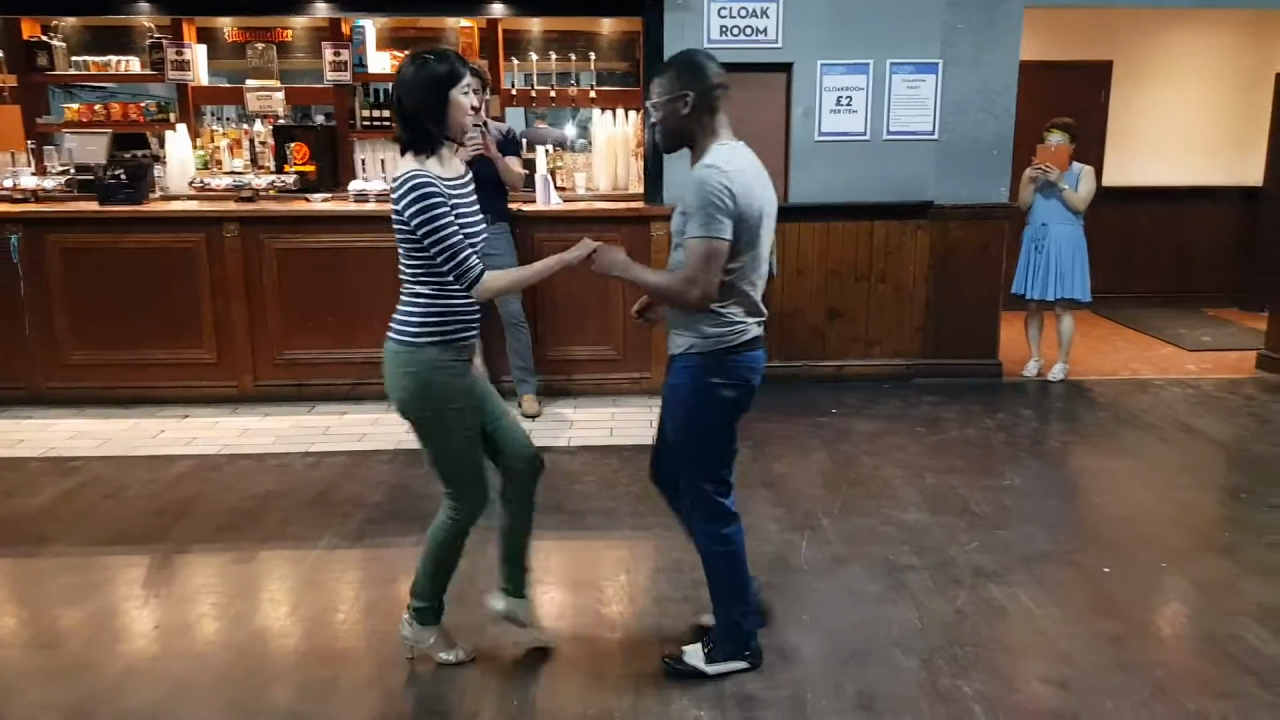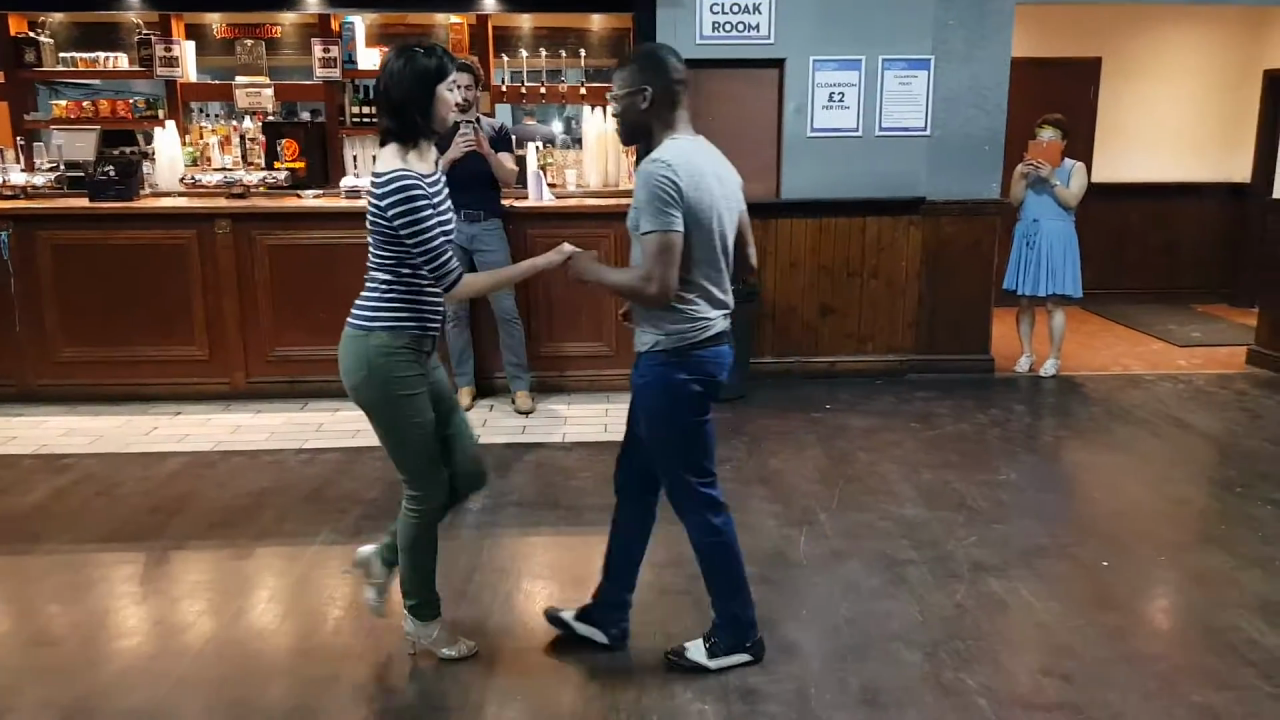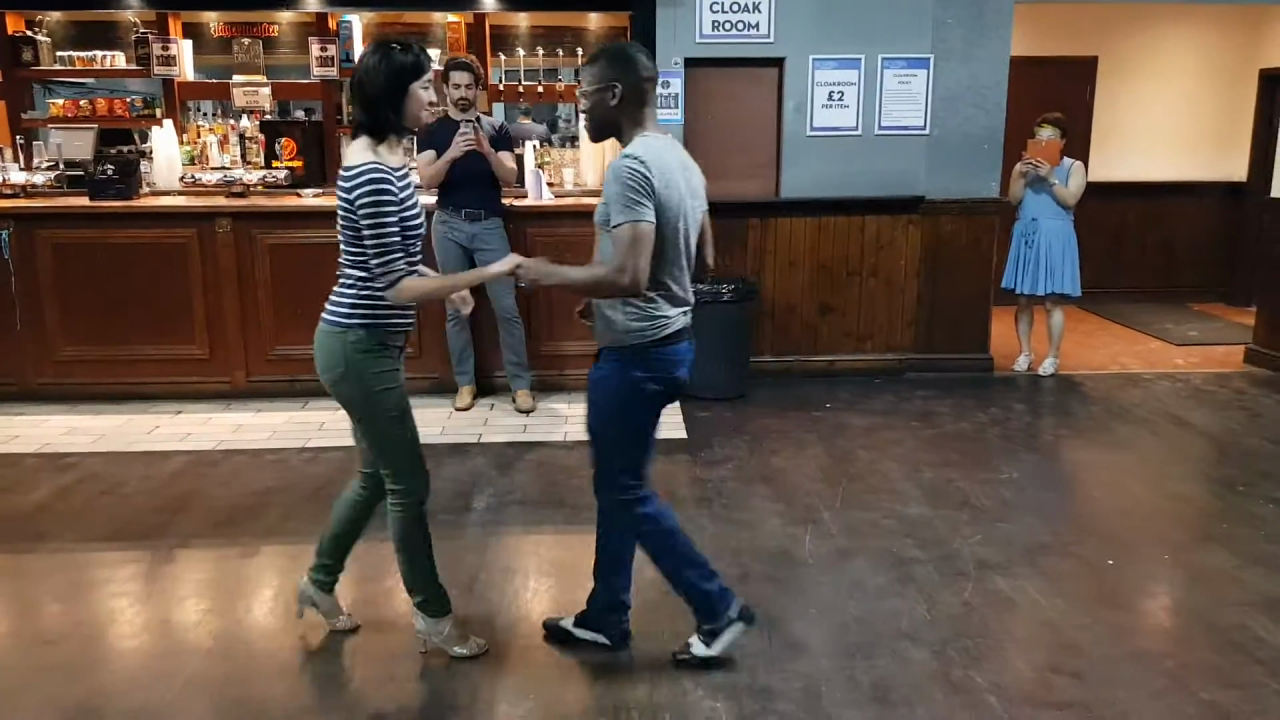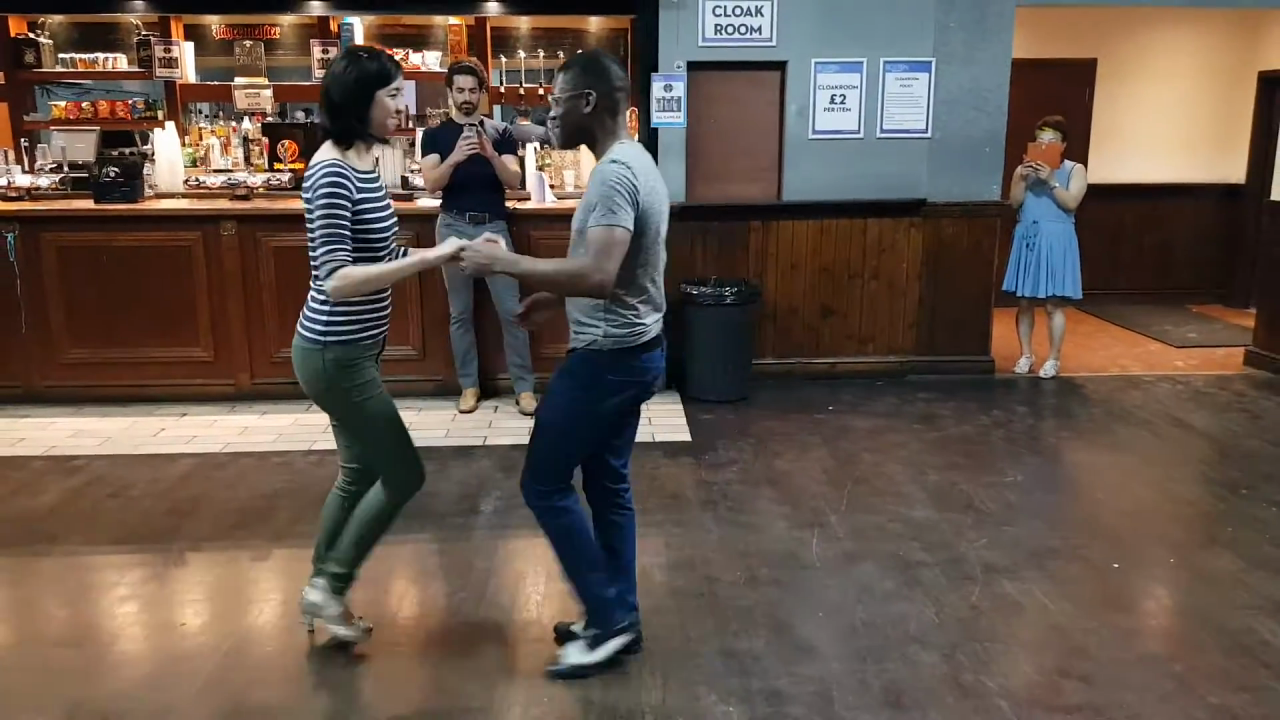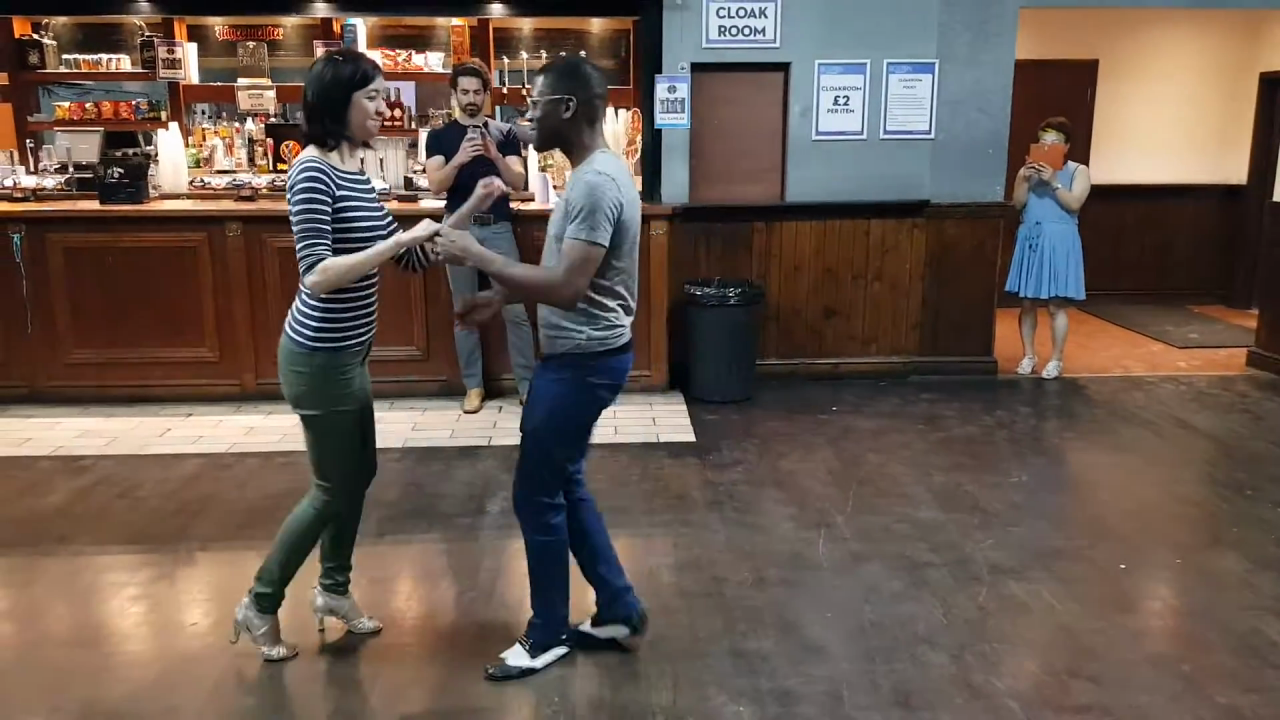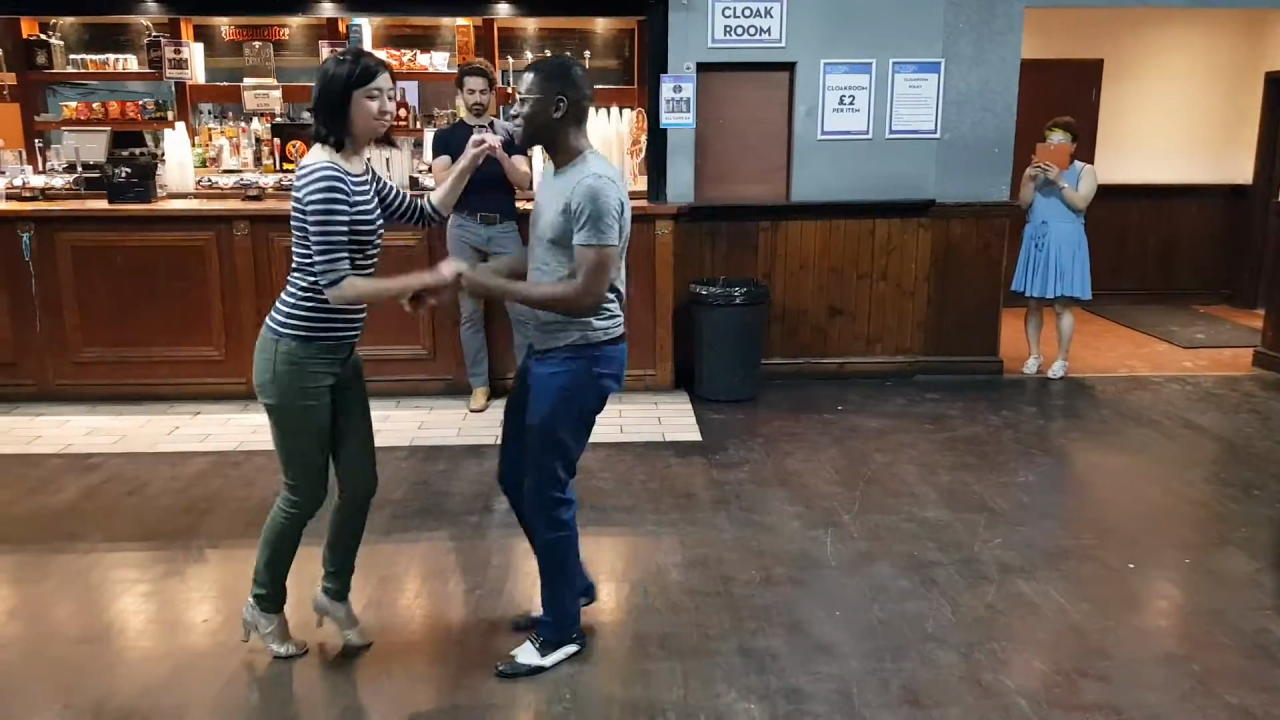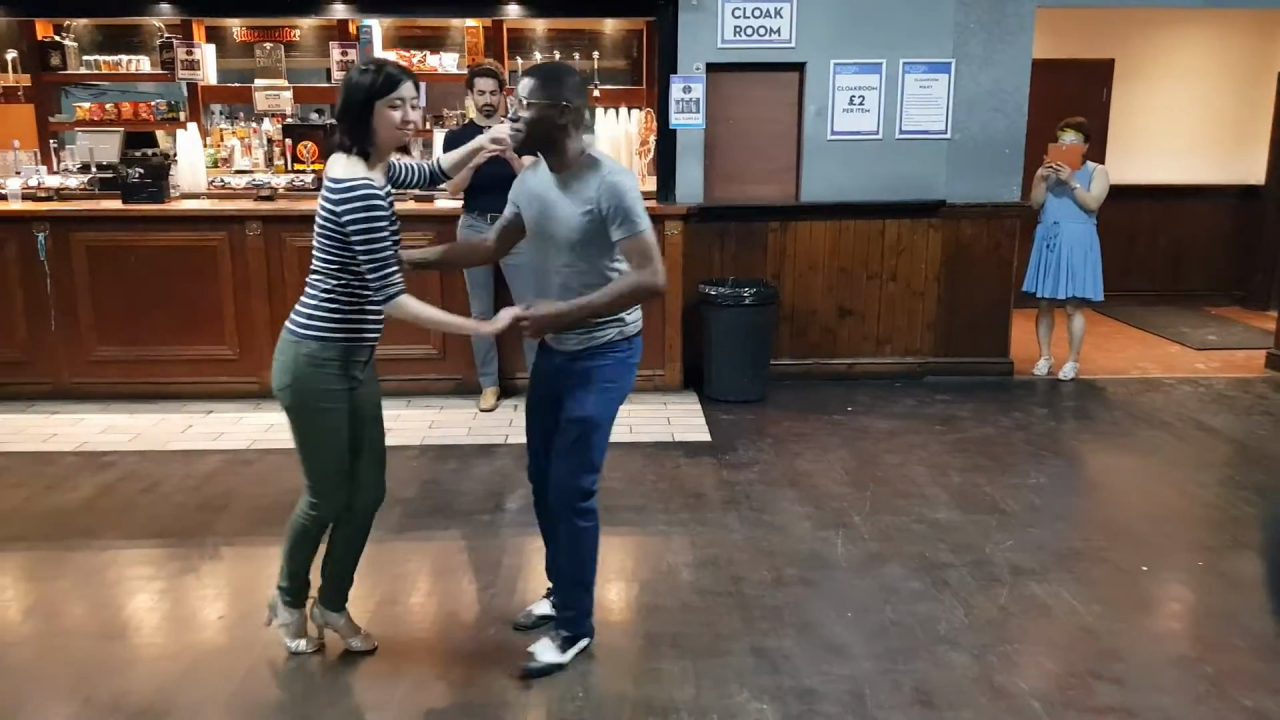
dt=0.2s
person 1, frame 1
left shoulder: (709, 177)
right shoulder: (745, 164)
left elbow: (698, 291)
left wrist: (623, 268)
right wrist: (667, 293)
left hip: (711, 362)
right hip: (728, 352)
left knee: (706, 499)
right knee: (673, 476)
left ankle: (735, 643)
right ankle: (744, 604)
person 1, frame 2
left shoulder: (661, 171)
right shoulder: (716, 161)
left elbow: (657, 286)
right elbow: (745, 260)
left wrist: (593, 270)
left hip: (676, 357)
right hip: (704, 343)
left knee: (695, 497)
right knee: (635, 481)
left ankle: (737, 634)
right ankle: (607, 615)
person 1, frame 3
left shoulder: (631, 168)
right shoulder: (677, 158)
left elbow: (629, 276)
right elbow: (699, 260)
left wrist: (551, 274)
left hip: (636, 354)
right hip: (666, 344)
left knee: (625, 492)
right knee: (619, 484)
left ankle: (719, 608)
right ankle: (603, 618)
person 1, frame 4
left shoulder: (615, 174)
right shoulder: (634, 164)
left elbow: (596, 276)
left wrist: (505, 263)
right wrist: (554, 296)
left hip: (607, 359)
right hip: (631, 353)
left knee: (545, 483)
right knee: (607, 485)
left ankle: (605, 621)
right ankle: (614, 618)
person 1, frame 5
left shoulder: (598, 184)
right shoulder: (590, 174)
left elbow: (566, 289)
left wrist: (478, 255)
right wrist: (501, 296)
left hip: (584, 364)
right hip: (570, 358)
left knee: (539, 495)
right knee: (560, 485)
left ankle: (548, 633)
right ankle: (619, 609)
person 1, frame 6
left shoulder: (596, 185)
right shoulder: (555, 173)
left elbow: (583, 291)
left wrist: (491, 287)
right wrist: (467, 276)
left hip: (582, 356)
right hip: (547, 350)
left knee: (544, 490)
right knee: (517, 475)
left ankle: (557, 631)
right ankle: (572, 587)
person 1, frame 7
left shoulder: (610, 184)
right shoulder: (530, 179)
left elbow: (652, 277)
right elbow: (493, 245)
left wrist: (565, 310)
right wrist: (418, 258)
left hip: (604, 354)
right hip: (553, 352)
left knee: (571, 488)
right knee: (542, 479)
left ankle: (572, 627)
right ankle: (564, 591)
person 2, frame 1
left shoulder: (456, 169)
right shoulder: (419, 184)
right elbow: (475, 283)
right wrist: (565, 259)
left hip: (451, 357)
right hip: (425, 363)
left knee: (522, 462)
right knee: (466, 495)
left ankle: (512, 594)
right ankle: (422, 622)
person 2, frame 2
left shoulder: (423, 161)
right shoulder: (400, 178)
right elbow: (452, 283)
right wrist: (538, 263)
left hip: (410, 348)
right hip: (384, 353)
left knee: (467, 471)
right knee: (426, 488)
left ankle: (386, 556)
right ankle: (422, 619)
person 2, frame 3
left shoulder: (388, 160)
right shoulder: (370, 172)
right elbow: (394, 286)
left wrist: (446, 280)
right wrist: (486, 273)
left hip: (371, 345)
right hip: (358, 348)
left knee: (377, 476)
right knee: (410, 482)
left ankle: (318, 583)
right ankle: (434, 616)
person 2, frame 4
left shoulder: (364, 168)
right shoulder: (332, 172)
left elbow: (385, 256)
right elbow: (336, 280)
left wrist: (459, 250)
right wrist: (426, 258)
left hip: (351, 348)
right hip: (335, 352)
left knee: (361, 473)
right knee: (403, 474)
left ankle: (326, 591)
right ankle: (330, 585)
person 2, frame 5
left shoulder: (353, 172)
right shoulder: (313, 171)
left elbow: (409, 256)
right elbow: (318, 275)
left wrist: (468, 214)
right wrist: (400, 240)
left hip: (347, 353)
right hip: (319, 356)
left knee: (356, 473)
right knee: (334, 488)
left ankle: (333, 589)
right ankle: (258, 606)
person 2, frame 6
left shoulder: (357, 172)
right shoulder: (326, 175)
left elbow: (425, 212)
right elbow: (336, 287)
left wrist: (467, 164)
right wrist: (426, 280)
left hip: (338, 355)
right hip: (296, 355)
left knee: (360, 484)
right knee: (305, 492)
left ankle: (335, 596)
right ankle: (264, 609)
person 2, frame 7
left shoulder: (370, 172)
right shoulder: (354, 186)
left elbow: (431, 173)
right elbow: (391, 300)
left wrist: (479, 146)
right wrist: (480, 328)
left hip: (353, 358)
right hip: (318, 357)
left knee: (367, 492)
right knee: (327, 495)
left ankle: (332, 604)
right ankle: (290, 601)
person 3, frame 1
left shoulder: (504, 133)
left elbow: (517, 183)
left wrist: (495, 156)
right wrist: (460, 158)
left hip: (496, 229)
left knee: (513, 313)
left ankle: (527, 389)
person 3, frame 2
left shoulder: (497, 129)
right shoulder: (435, 131)
left elbow: (510, 178)
left wrist: (487, 152)
right wrist: (451, 153)
left hip: (489, 225)
left knee: (505, 309)
right knee: (455, 310)
left ankle: (519, 385)
right ankle: (464, 383)
person 3, frame 3
left shoulder: (497, 129)
right shoulder: (432, 131)
left elbow: (510, 177)
right elbow: (426, 180)
left wrist: (487, 151)
right wrist: (451, 154)
left hip: (489, 224)
right hip: (448, 225)
left knee: (507, 308)
right knee: (456, 309)
left ankle: (521, 385)
right ankle: (465, 383)
person 3, frame 4
left shoulder: (500, 132)
right shoulder: (435, 135)
left elbow: (514, 180)
right elbow: (430, 183)
left wrist: (491, 154)
right wrist: (455, 157)
left hip: (493, 228)
right hip: (454, 227)
left knee: (511, 310)
right knee: (460, 312)
left ankle: (524, 387)
right ankle: (469, 386)
person 3, frame 5
left shoulder: (505, 133)
right shoulder: (440, 136)
left elbow: (519, 182)
right elbow: (435, 185)
left wrist: (494, 156)
right wrist: (459, 159)
left hip: (498, 228)
left knee: (516, 311)
left ankle: (528, 385)
right ankle: (473, 386)
person 3, frame 6
left shoulder: (510, 132)
right shoulder: (446, 136)
left elbow: (524, 181)
right elbow: (441, 185)
left wrist: (500, 156)
right wrist: (466, 158)
left hip: (504, 228)
right hip: (464, 228)
left knee: (520, 310)
right knee: (471, 312)
right ankle: (479, 385)
person 3, frame 7
right shoulder: (457, 137)
right elbow: (452, 186)
left wrist: (510, 156)
right wrist: (475, 160)
right hip: (474, 228)
right knee: (480, 312)
right ankle: (489, 385)
person 4, frame 1
left shoulder: (1084, 172)
right shoulder: (1032, 171)
left elbow: (1080, 205)
right elbow: (1023, 205)
left wrist: (1060, 183)
right wrist: (1032, 182)
left hip: (1065, 242)
right hip: (1035, 240)
left knee: (1063, 307)
right knee: (1033, 305)
left ankle: (1062, 362)
right ankle: (1035, 358)
person 4, frame 2
left shoulder: (1075, 168)
right shoulder: (1023, 167)
left elbow: (1071, 201)
right elbow: (1014, 200)
left wrist: (1052, 179)
right wrist: (1023, 177)
left hip: (1056, 238)
right hip: (1027, 236)
left knee: (1054, 303)
right knee: (1025, 301)
left ankle: (1054, 358)
right ankle: (1026, 354)
person 4, frame 3
left shoulder: (1074, 167)
right shoulder: (1022, 165)
left elbow: (1070, 200)
right elbow: (1013, 199)
left wrist: (1051, 178)
right wrist: (1022, 176)
left hip: (1055, 237)
right hip: (1026, 235)
left knee: (1053, 302)
right knee: (1024, 300)
left ankle: (1053, 357)
right ankle: (1025, 353)
person 4, frame 4
left shoulder: (1075, 170)
right shoulder: (1024, 168)
left elbow: (1071, 203)
right elbow: (1014, 202)
left wrist: (1051, 181)
right wrist: (1023, 179)
left hip: (1056, 240)
right hip: (1027, 238)
left knee: (1054, 304)
right knee: (1025, 302)
left ankle: (1054, 359)
right ankle: (1026, 355)
person 4, frame 5
left shoulder: (1078, 172)
right shoulder: (1028, 170)
left elbow: (1074, 204)
right elbow: (1017, 203)
left wrist: (1053, 182)
right wrist: (1025, 180)
left hip: (1059, 241)
right hip: (1030, 239)
left knee: (1057, 305)
right knee: (1028, 303)
left ankle: (1056, 359)
right ankle: (1028, 356)
person 4, frame 6
left shoulder: (1085, 171)
right shoulder: (1034, 169)
left elbow: (1081, 203)
right elbow: (1024, 203)
left wrist: (1060, 181)
right wrist: (1032, 180)
left hip: (1065, 240)
right hip: (1036, 238)
left knee: (1063, 305)
right knee: (1033, 302)
left ankle: (1062, 359)
right ankle: (1034, 355)
person 4, frame 7
left shoulder: (1097, 171)
right shoulder: (1046, 169)
left elbow: (1093, 204)
right elbow: (1035, 203)
left wrist: (1072, 182)
right wrist: (1043, 180)
left hip: (1077, 241)
right hip: (1048, 239)
left knee: (1074, 306)
right knee: (1044, 303)
left ankle: (1073, 361)
right ankle: (1045, 357)
